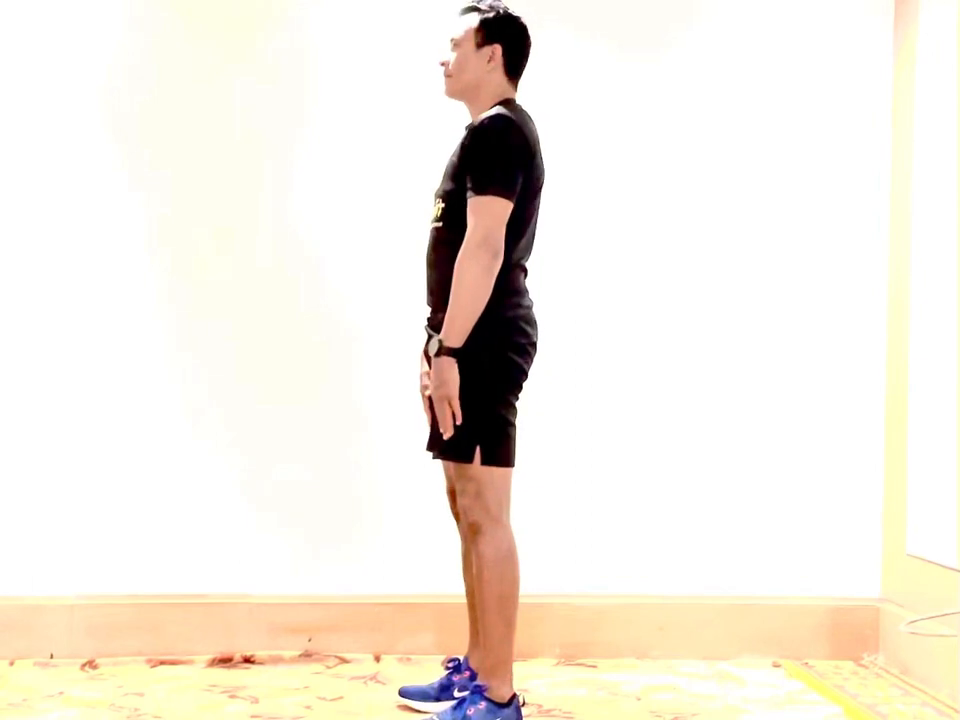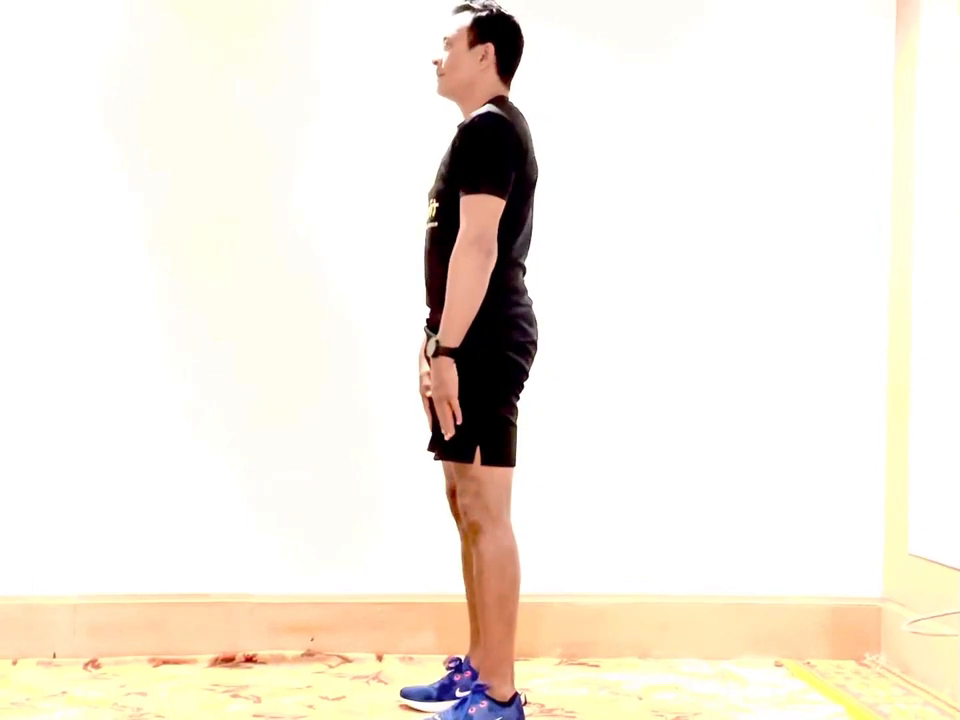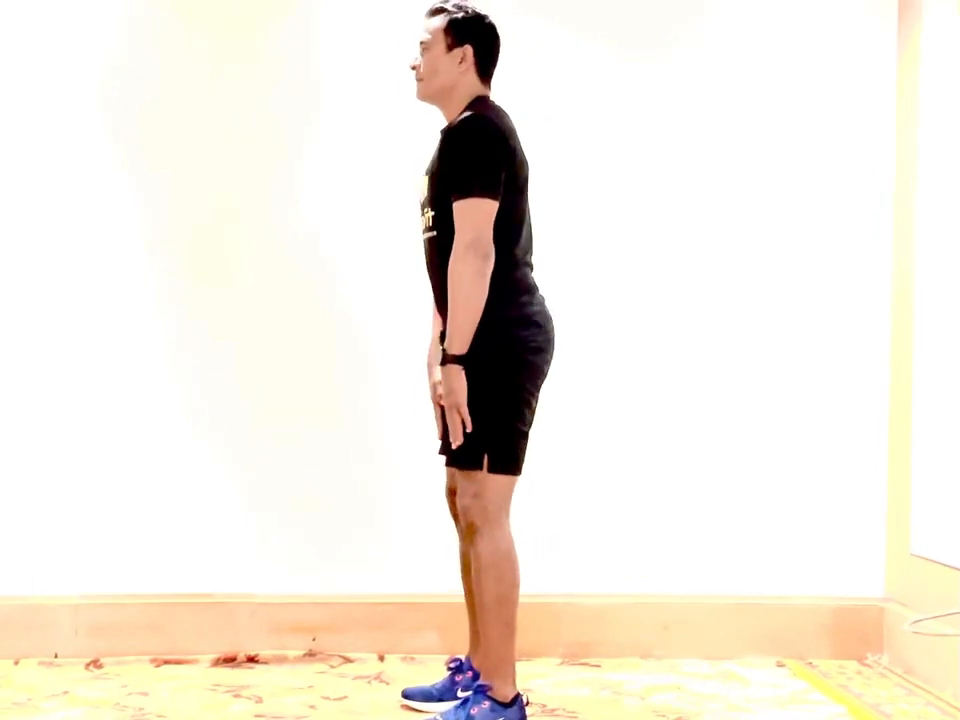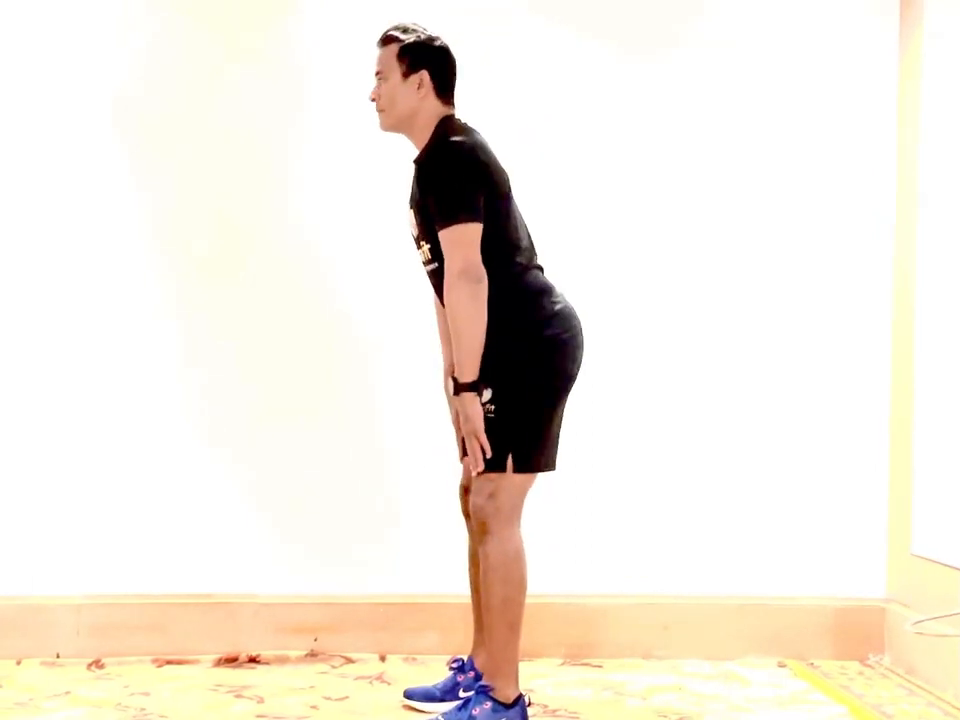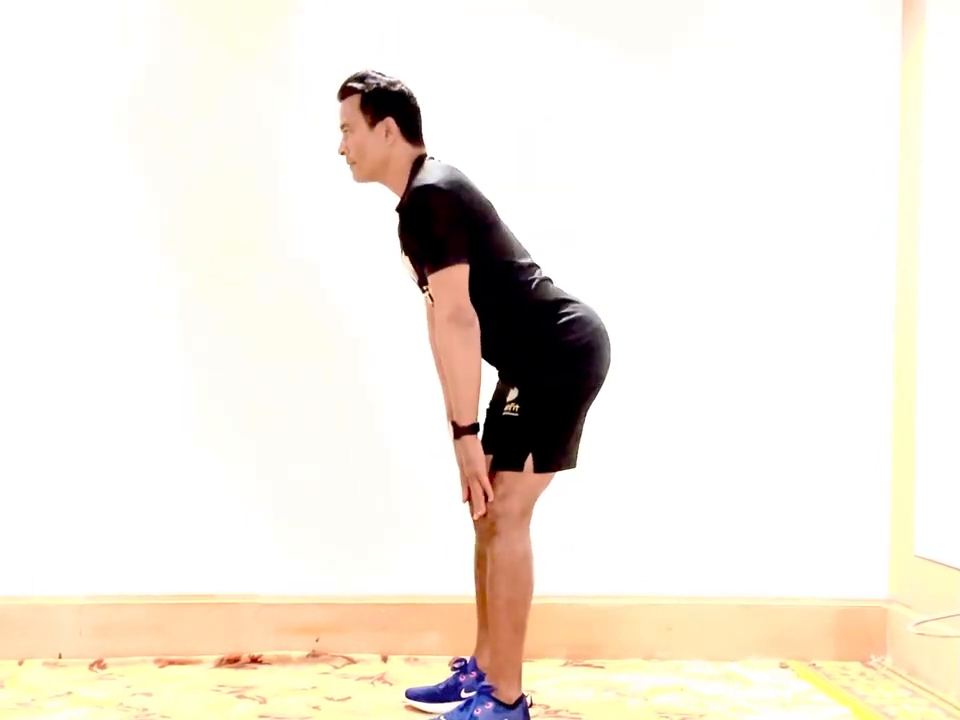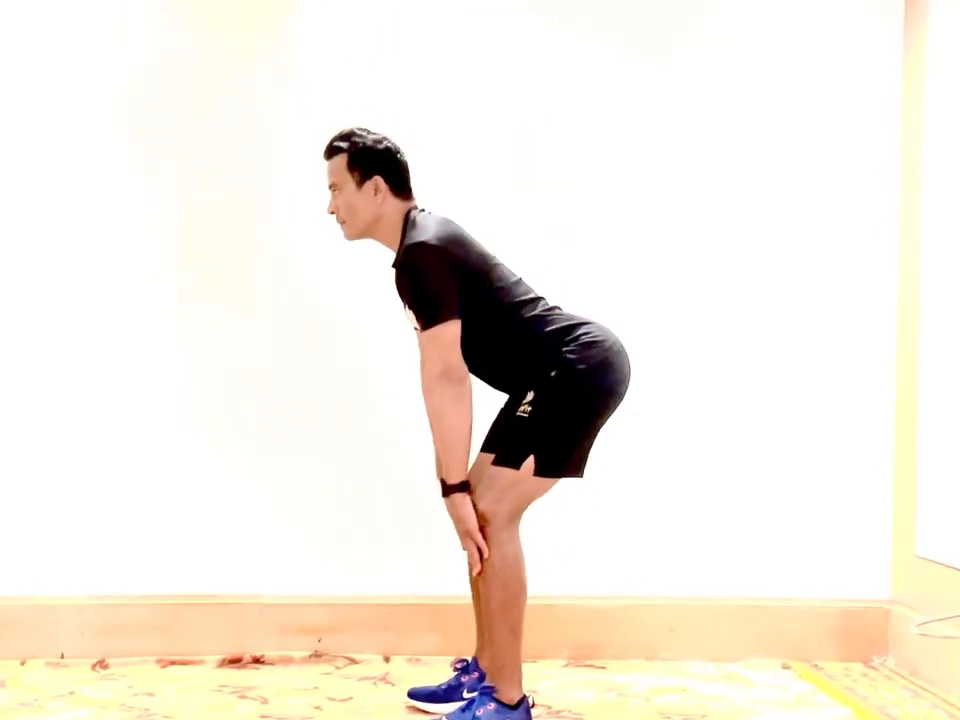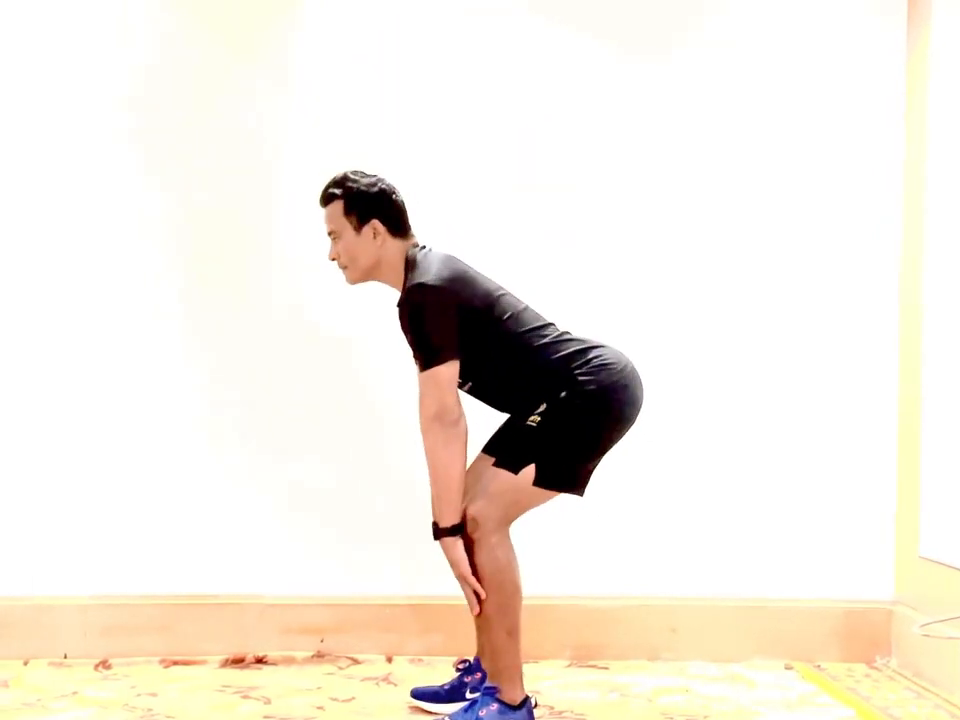
dt=0.4s
person 1, frame 1
left shoulder: (498, 129)
right shoulder: (492, 132)
left elbow: (484, 247)
left wrist: (449, 351)
right wrist: (443, 347)
left hip: (483, 345)
right hip: (472, 342)
left knee: (483, 511)
right knee: (468, 509)
person 1, frame 2
left shoulder: (487, 127)
right shoulder: (489, 130)
left elbow: (477, 245)
left wrist: (447, 350)
right wrist: (442, 345)
left hip: (483, 344)
right hip: (472, 342)
left knee: (484, 512)
right knee: (467, 507)
person 1, frame 3
left shoulder: (473, 130)
right shoulder: (471, 132)
left elbow: (474, 251)
left wrist: (454, 357)
right wrist: (445, 349)
left hip: (499, 346)
right hip: (484, 344)
left knee: (483, 512)
right knee: (467, 506)
person 1, frame 4
left shoulder: (449, 154)
right shoulder: (441, 156)
left elbow: (468, 277)
right elbow: (454, 282)
left wrist: (467, 386)
right wrist: (455, 376)
left hip: (531, 348)
right hip: (515, 348)
left knee: (494, 511)
right knee: (478, 504)
person 1, frame 5
left shoulder: (429, 198)
right shoulder: (427, 194)
left elbow: (457, 319)
right elbow: (450, 319)
left wrist: (465, 432)
right wrist: (461, 425)
left hip: (559, 351)
right hip: (547, 352)
left knee: (503, 510)
right knee: (489, 508)
person 1, frame 6
left shoulder: (422, 254)
right shoulder: (424, 245)
left elbow: (446, 377)
right elbow: (447, 374)
left wrist: (455, 488)
right wrist: (459, 484)
left hip: (581, 369)
right hip: (571, 368)
left knee: (490, 511)
right knee: (484, 508)
right ankle: (483, 672)
person 1, frame 7
left shoulder: (425, 294)
right shoulder: (430, 278)
left elbow: (442, 419)
right elbow: (444, 415)
left wrist: (447, 531)
right wrist: (452, 520)
left hip: (595, 391)
right hip: (585, 387)
left knee: (481, 515)
right knee: (472, 506)
right ankle: (485, 673)
